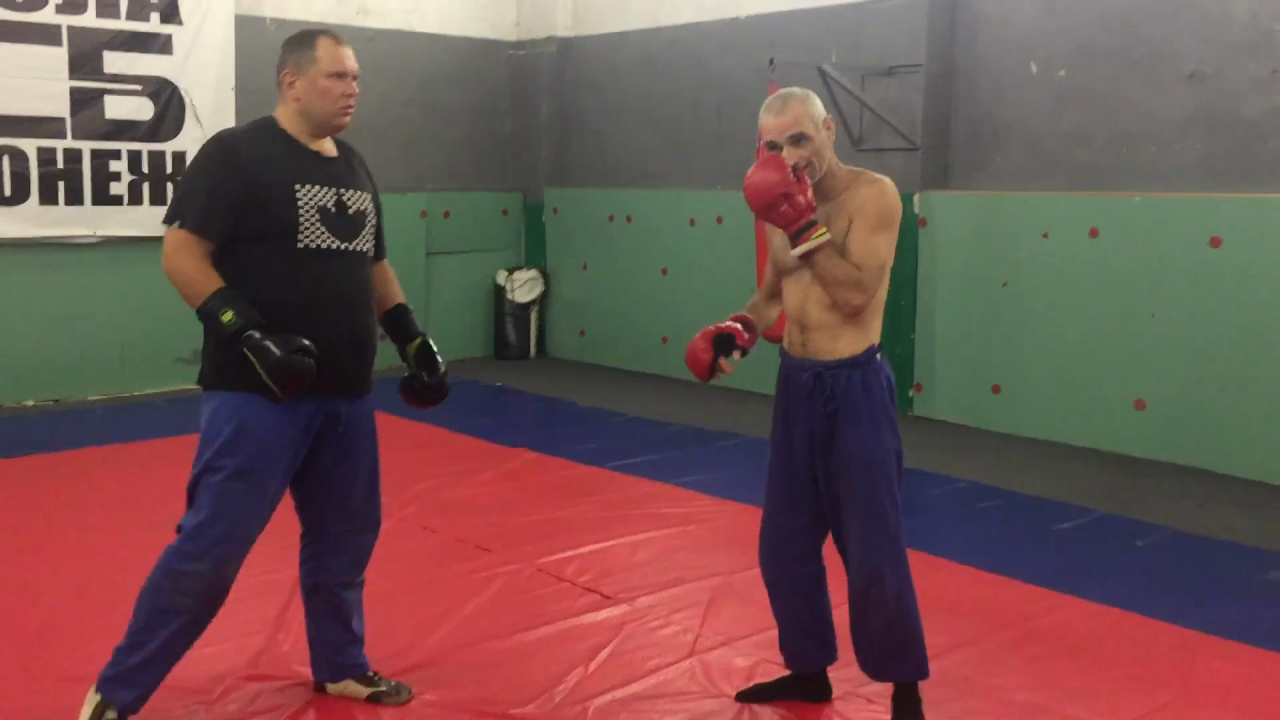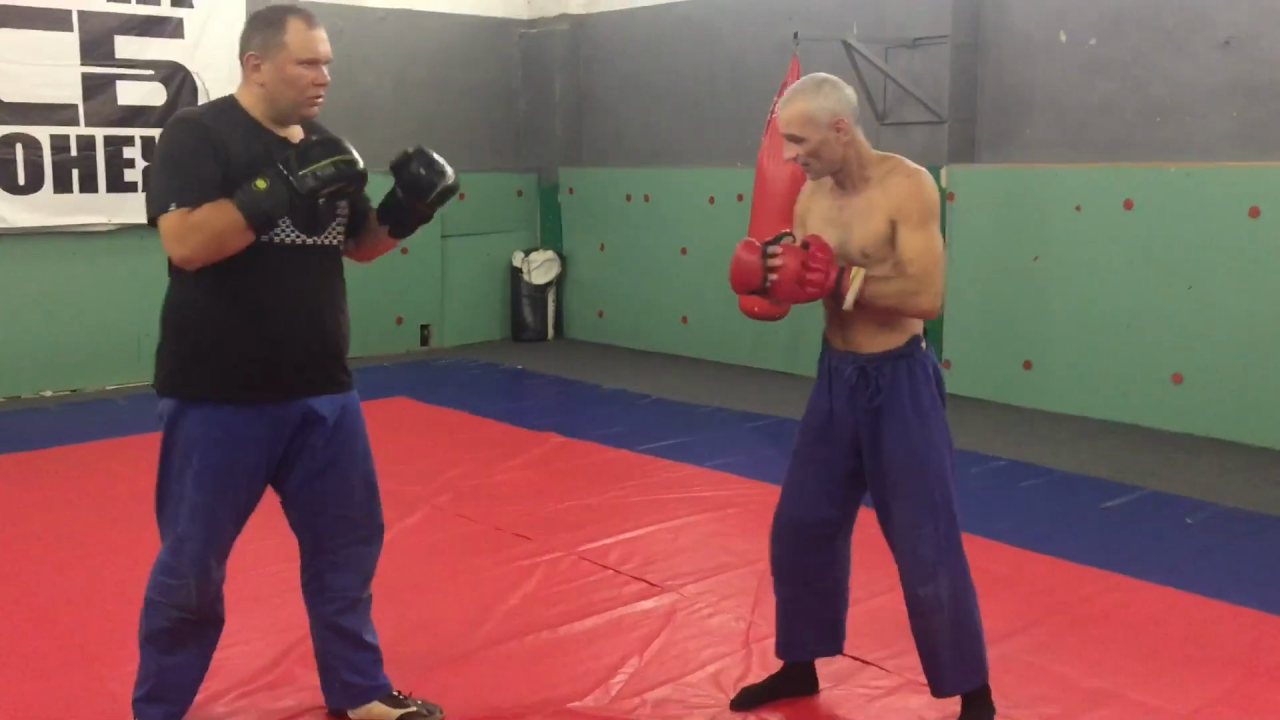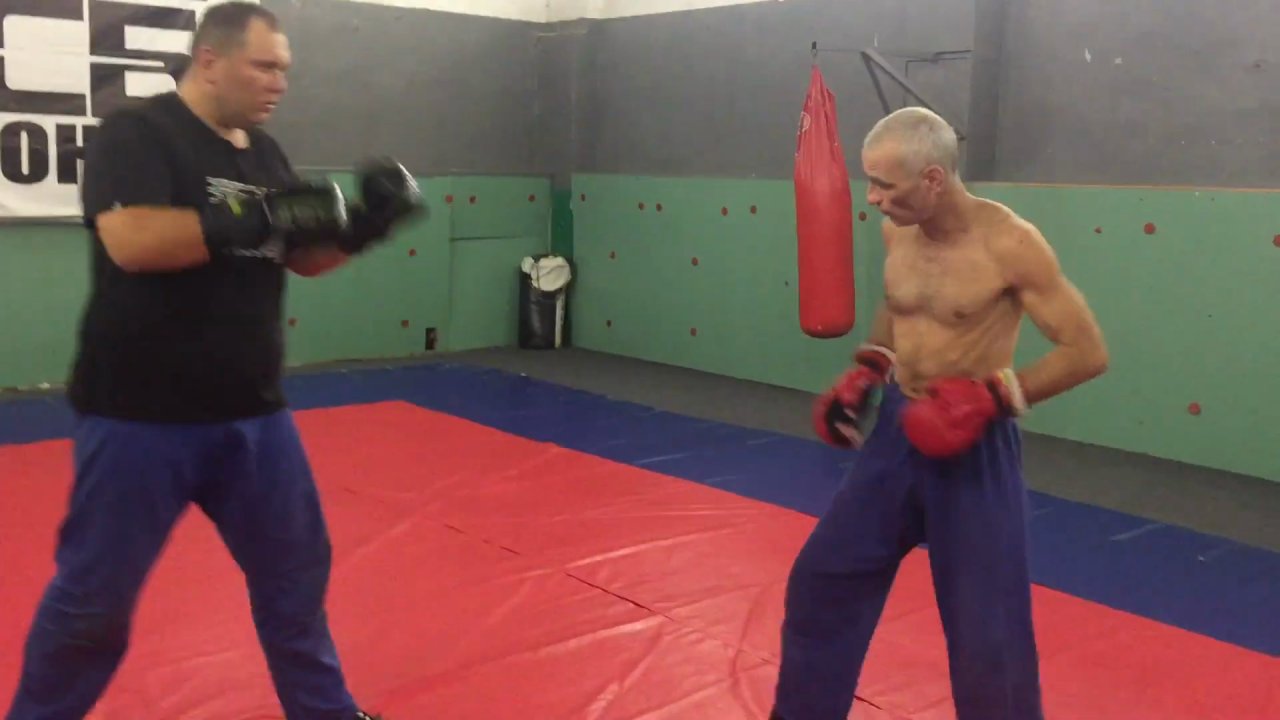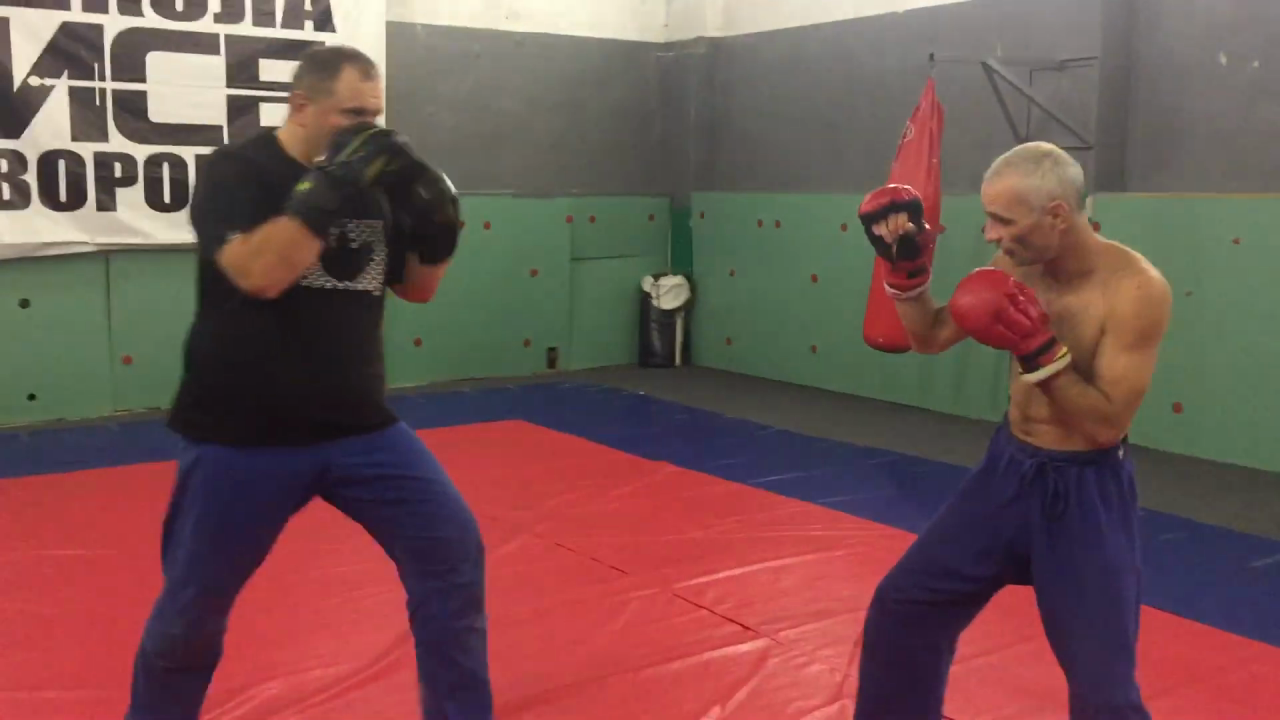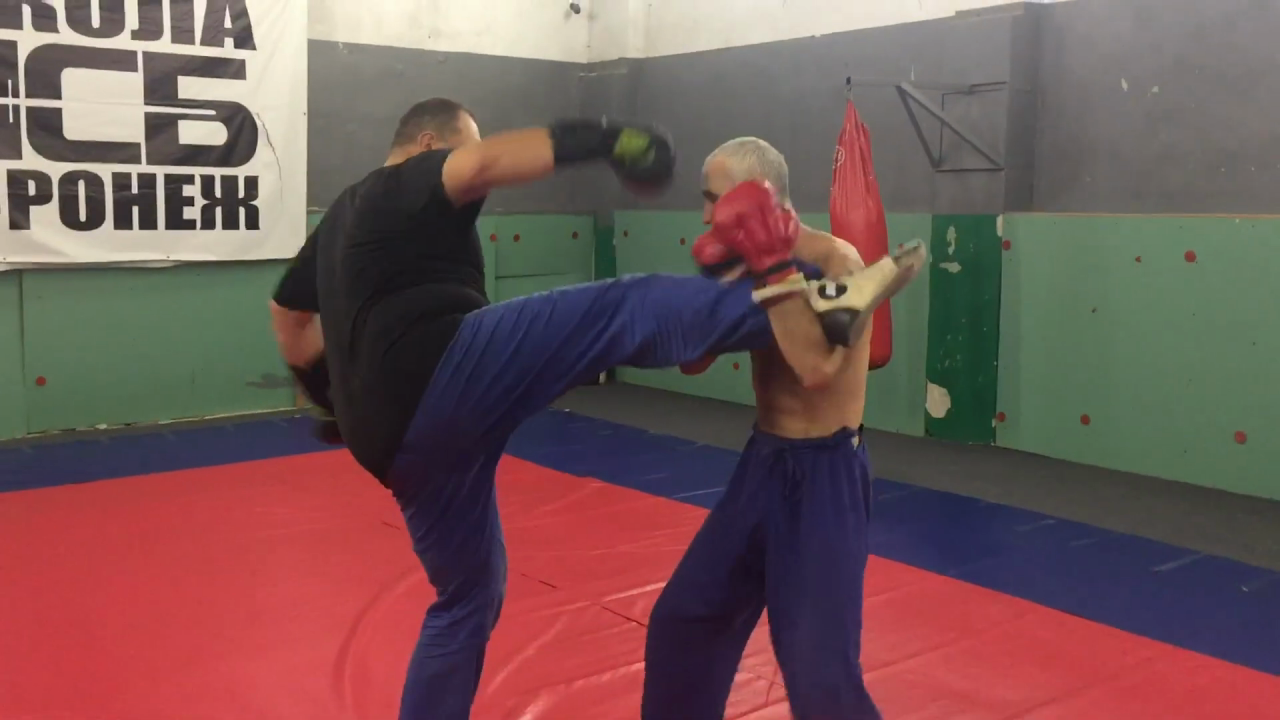
dt=1s
person 1, frame 1
left shoulder: (354, 167)
right shoulder: (236, 154)
left elbow: (373, 266)
right elbow: (181, 253)
left wrist: (411, 337)
right wrist: (244, 334)
left hip: (344, 390)
right hip: (257, 387)
left knee: (345, 532)
right knee: (215, 539)
person 1, frame 2
left shoulder: (320, 144)
right shoulder: (198, 134)
left elbow: (360, 242)
right elbow: (185, 242)
left wrist: (411, 204)
right wrist: (284, 188)
left hip: (322, 391)
right hip: (220, 395)
left knee: (347, 539)
right knee: (193, 558)
person 1, frame 3
left shoulder: (263, 151)
right shoulder: (137, 132)
left elbow: (307, 257)
right elbow: (130, 242)
left wrist: (363, 222)
right wrist: (253, 219)
left hip: (250, 411)
right hip: (140, 411)
left knee: (295, 563)
right knee: (98, 586)
person 1, frame 4
left shoulder: (373, 183)
right shoulder: (236, 170)
left elbow: (418, 285)
right elbow: (259, 273)
left wrist: (438, 225)
right wrist: (330, 185)
left hip: (358, 427)
right hip: (243, 433)
left knee: (451, 554)
right knee: (195, 601)
person 1, frame 5
left shoulder: (347, 218)
right shoulder: (410, 181)
right elbow: (493, 163)
left wrist: (324, 389)
right wrist: (608, 138)
left hip: (398, 432)
right hip: (445, 372)
left knee: (468, 595)
right knee: (626, 309)
right ankle: (790, 306)
person 2, frame 1
left shoulder: (874, 195)
right shoulder: (783, 204)
left elbow: (855, 295)
left wrist: (804, 228)
right wrist: (738, 331)
left hip: (855, 387)
right hip: (795, 384)
left knee: (872, 550)
right knee: (785, 540)
person 2, frame 2
left shoulder: (908, 185)
right shoulder: (813, 194)
left elbow: (925, 299)
right elbow: (792, 284)
left wrist: (840, 281)
right wrist: (768, 274)
left hip: (900, 380)
right hip: (835, 375)
left knee: (926, 546)
right knee: (802, 527)
right ankle: (800, 665)
person 2, frame 3
left shoulder: (1009, 242)
right shoulder: (897, 230)
left elbow: (1087, 353)
left wrist: (993, 395)
right wrist: (866, 371)
left hip: (975, 444)
right hip: (899, 432)
left knee: (988, 630)
right knee: (823, 576)
person 2, frame 4
left shoulder: (1136, 289)
right shoulder: (1015, 265)
left elbow: (1105, 425)
right elbow: (929, 337)
left wrist: (1036, 350)
right wrist: (905, 267)
left hip: (1084, 491)
right hip: (1007, 469)
right knee: (903, 605)
person 2, frame 5
left shoulder: (837, 262)
left elbow: (818, 369)
right elbow: (692, 362)
left hip: (824, 473)
right hip: (761, 463)
left knee: (820, 668)
right knee: (684, 619)
